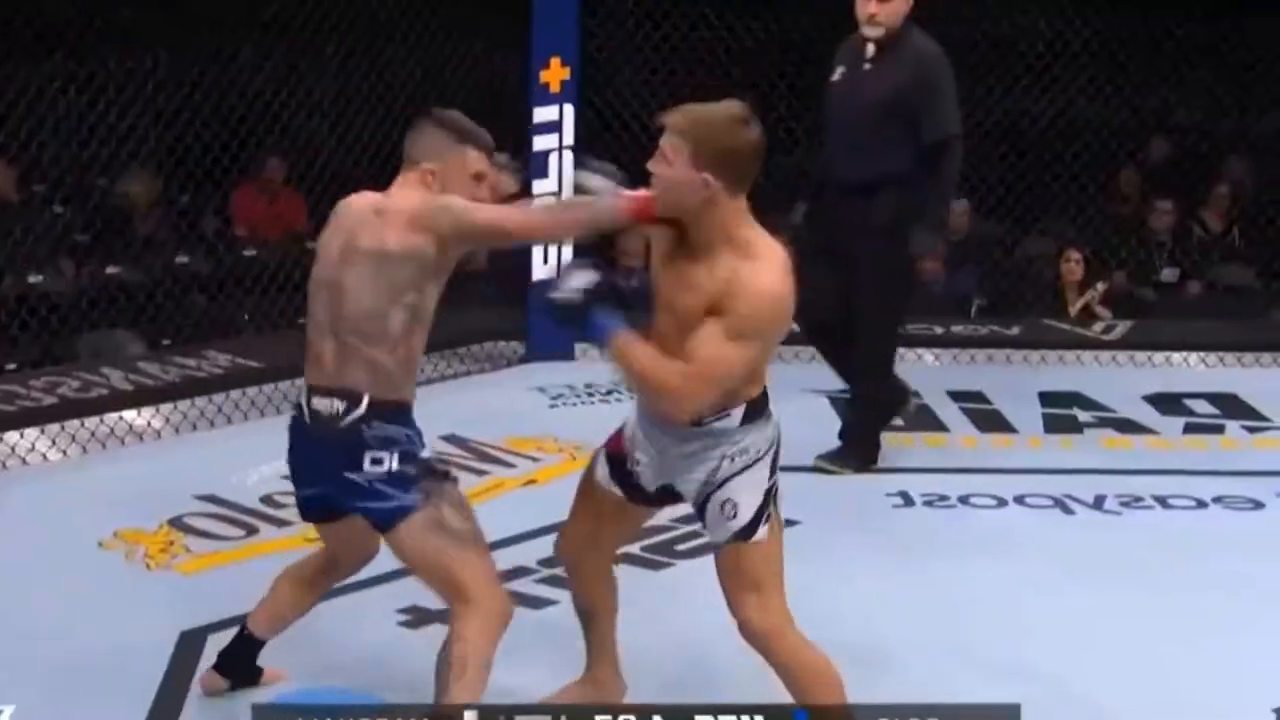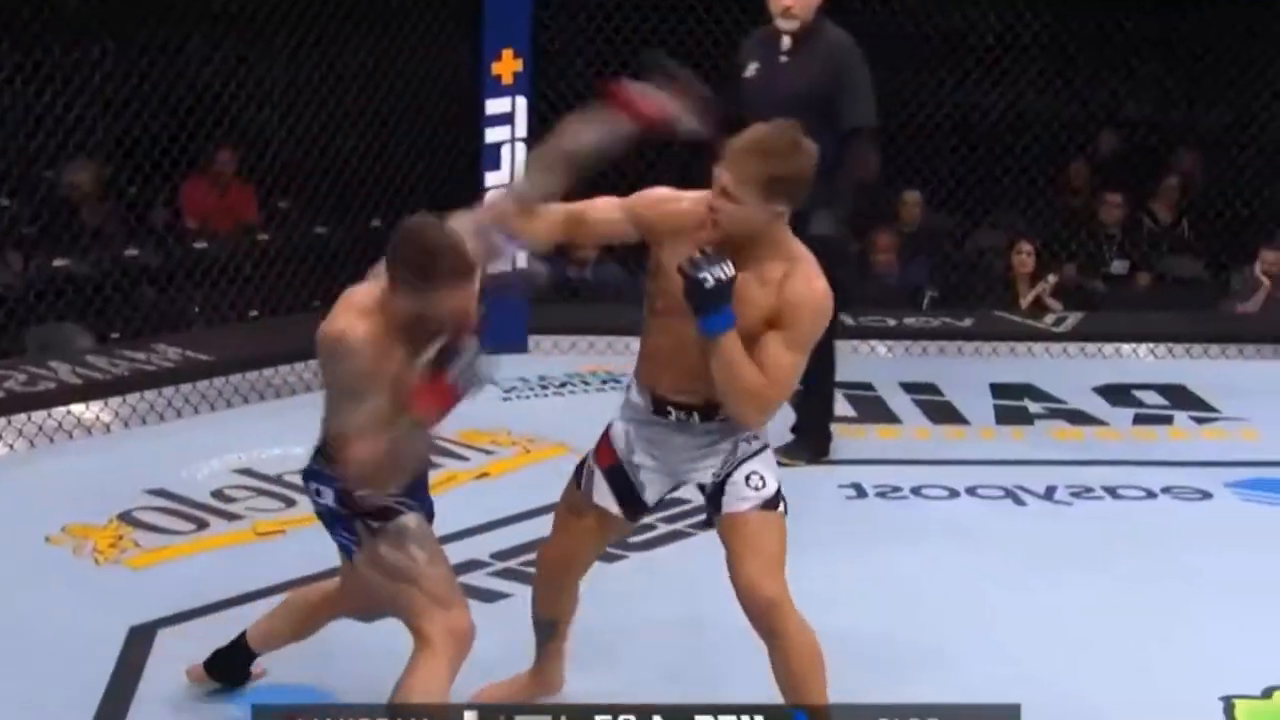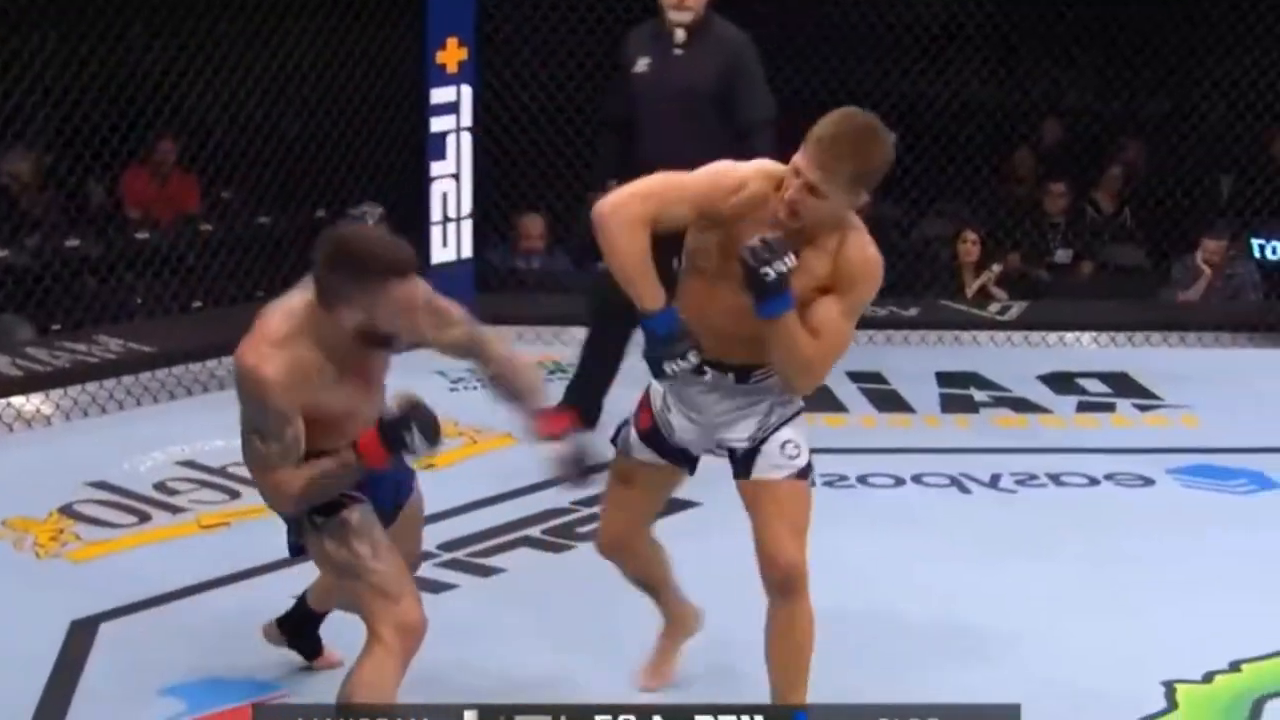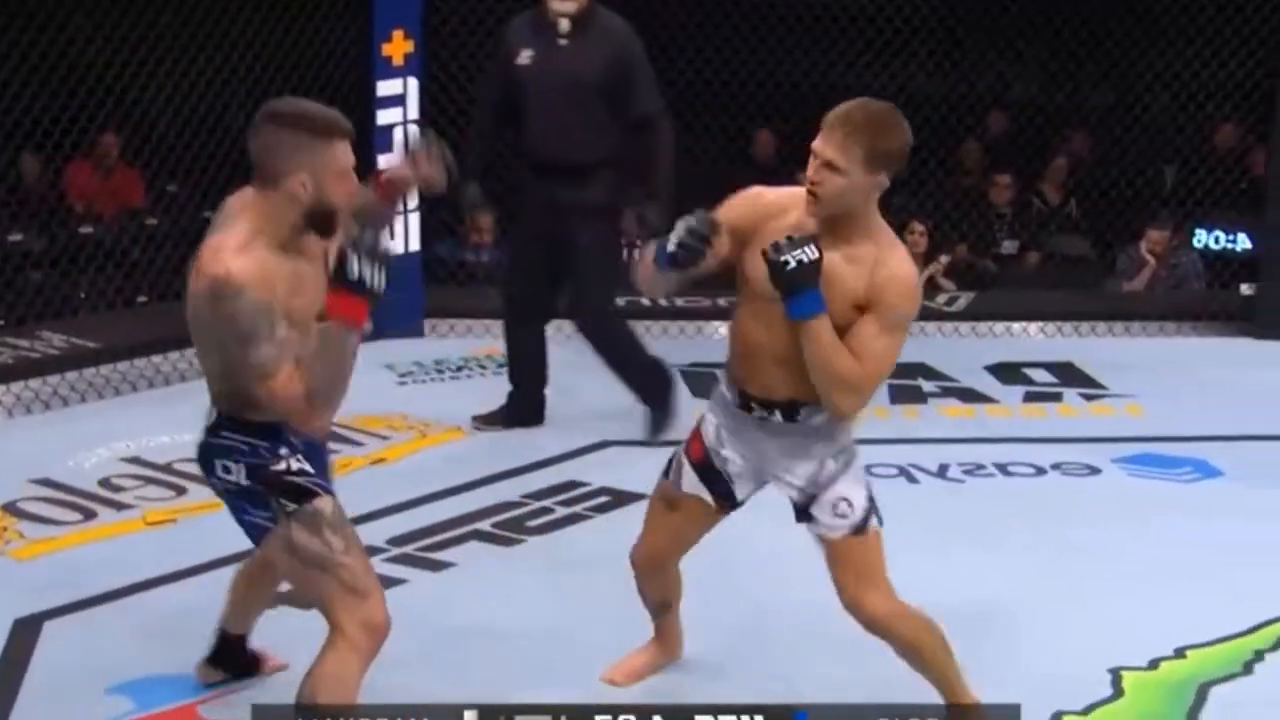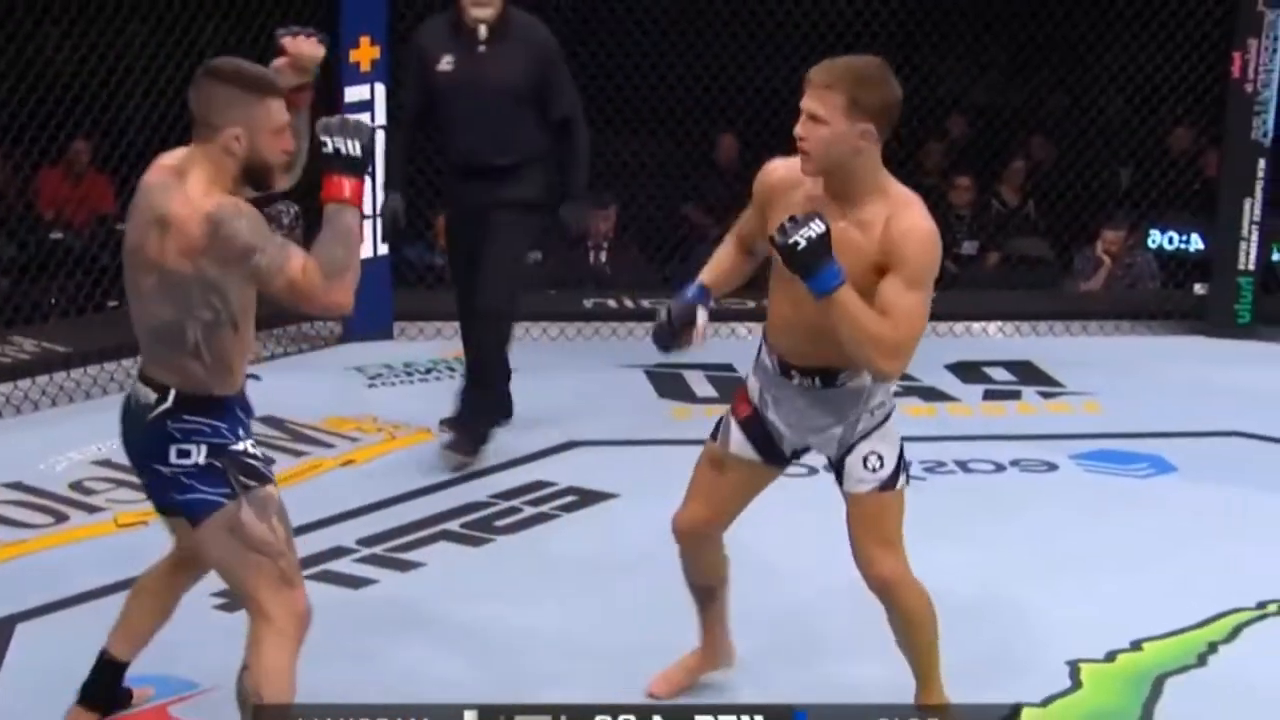
dt=0.2s
person 1, frame 1
left shoulder: (759, 283)
right shoulder: (674, 220)
left elbow: (682, 399)
left wrist: (605, 323)
left hip: (725, 443)
right hip: (653, 429)
left knee: (762, 624)
right knee: (577, 550)
right ankle: (602, 677)
person 1, frame 2
left shoulder: (804, 291)
right shoulder: (671, 211)
left elbow: (754, 409)
right elbow: (567, 223)
left wrist: (717, 318)
left hip: (730, 440)
right hip: (645, 422)
left knee: (768, 600)
right knee: (557, 563)
right ankle: (544, 675)
person 1, frame 3
left shoulder: (858, 262)
right shoulder: (734, 186)
left elbow: (803, 375)
right elbow: (614, 213)
left wrist: (776, 299)
right wrist: (658, 318)
left hip: (766, 399)
right hip: (683, 382)
left knee: (785, 569)
right knee: (616, 538)
right ankle: (677, 617)
person 1, frame 4
left shoulder: (893, 275)
right shoulder: (761, 208)
left elbow: (846, 400)
right elbow: (651, 281)
left wrist: (804, 300)
right wrist: (675, 256)
left hip: (818, 438)
right hip: (734, 420)
left knee: (874, 607)
right knee: (649, 556)
left ankle: (963, 703)
right ankle: (667, 640)
person 1, frame 5
left shoulder: (910, 230)
right shoulder: (778, 180)
left elbow: (890, 359)
right elbow: (741, 243)
left wrist: (826, 275)
right wrist: (696, 297)
left hip: (854, 403)
right hip: (774, 383)
left knee: (884, 570)
right knee: (693, 526)
left ankle: (932, 696)
right ankle: (712, 644)
person 2, frame 1
left shoulder: (353, 210)
right shoulder: (419, 215)
right elbow: (533, 225)
right wrist: (640, 203)
left hip: (319, 430)
right hip: (373, 438)
left knee: (343, 554)
right knee: (485, 605)
left ankle: (231, 666)
person 2, frame 2
left shoulder: (447, 244)
right shoulder: (349, 339)
left elbow: (535, 185)
right elbow: (366, 474)
left wrist: (628, 114)
right wrist: (430, 399)
left hip: (398, 467)
right hip: (357, 485)
left knee: (364, 596)
right knee: (446, 630)
left ankle: (227, 661)
person 2, frame 3
left shoulder: (400, 293)
right shoulder: (268, 366)
left elbow: (479, 344)
right elbow: (282, 491)
right wrist: (373, 453)
left hip: (368, 452)
right hip: (313, 485)
left knee: (400, 560)
right knee: (400, 624)
left ankle: (296, 626)
person 2, frame 4
left shoulder: (262, 203)
right shoulder: (234, 278)
left elbow: (348, 236)
right elbow: (311, 416)
left wrist: (391, 187)
right wrist: (350, 303)
left hip: (287, 432)
right hip: (260, 453)
left knee: (290, 551)
right knee: (362, 620)
left ankle: (228, 655)
person 2, frame 5
left shoulder: (172, 169)
right shoulder: (214, 218)
left elbow: (269, 170)
right elbow: (332, 294)
left wrist: (290, 86)
right wrist: (345, 180)
left hip: (163, 413)
right hip: (199, 431)
left knee: (199, 551)
right knee: (282, 610)
person 3, frame 1
left shoulder: (924, 59)
right shoulder: (848, 52)
left elbow: (946, 149)
left wrist: (929, 223)
right wrist: (811, 199)
left hip: (887, 215)
right hip: (838, 207)
left knee: (873, 329)
right knee: (814, 312)
left ankle: (860, 444)
right ankle: (885, 396)
person 3, frame 2
left shoulder: (838, 51)
right shoulder: (754, 48)
left elbow: (858, 140)
left wrist: (835, 209)
left hip: (812, 208)
left ankle: (813, 434)
person 3, frame 3
left shoulder: (731, 47)
right shoulder: (639, 42)
left elbow: (757, 132)
right elbow: (617, 123)
right wrist: (604, 182)
right knee: (611, 300)
right ankle: (581, 405)
person 3, frame 4
left shoulder: (615, 37)
left elbow: (649, 120)
right elbow: (492, 110)
left wrist: (653, 194)
right wrist: (476, 175)
left hip: (595, 190)
right hip: (539, 187)
left knee: (588, 305)
right knee: (521, 298)
left ankle: (655, 389)
right ankle: (525, 402)
person 3, frame 5
left shoulder: (534, 40)
right shoulder: (433, 38)
left elbow: (568, 121)
right elbow: (408, 117)
left wrist: (574, 195)
right wrist: (395, 186)
left hip: (521, 191)
right hip: (464, 189)
left knee: (492, 303)
right knee: (471, 305)
left ankle: (475, 423)
right ankle: (492, 404)
